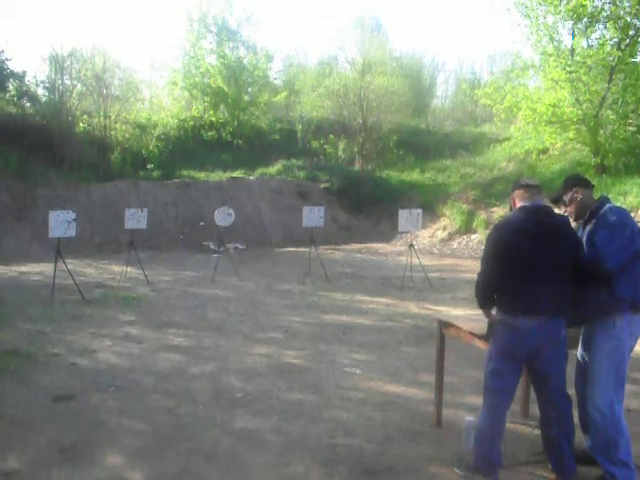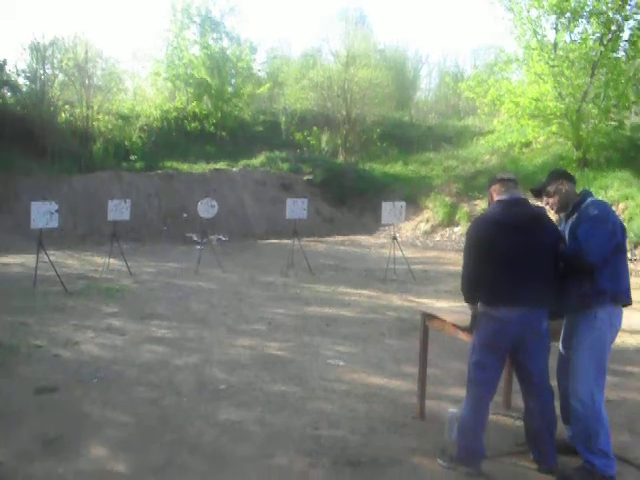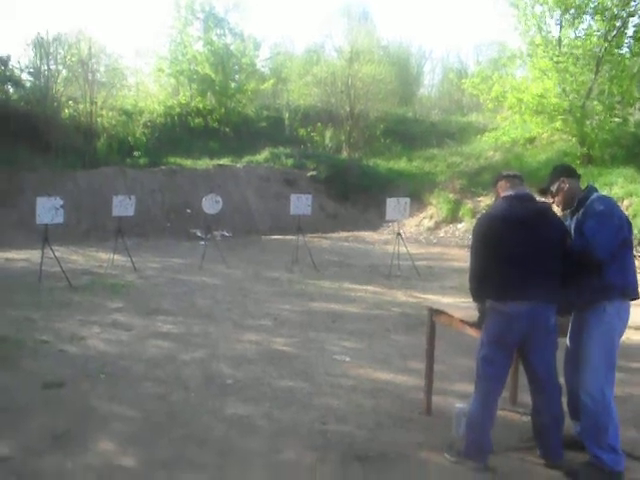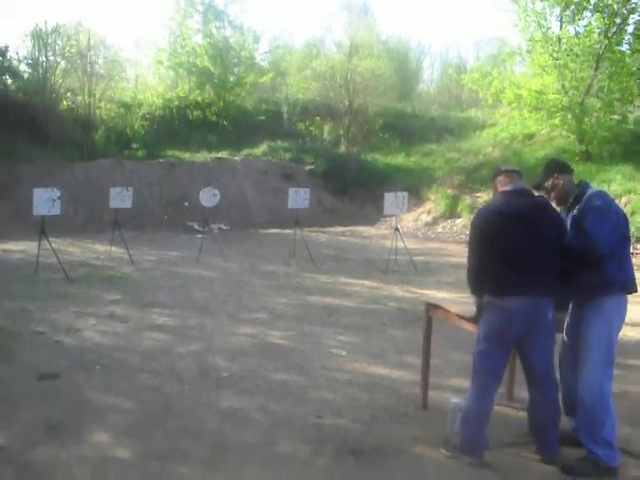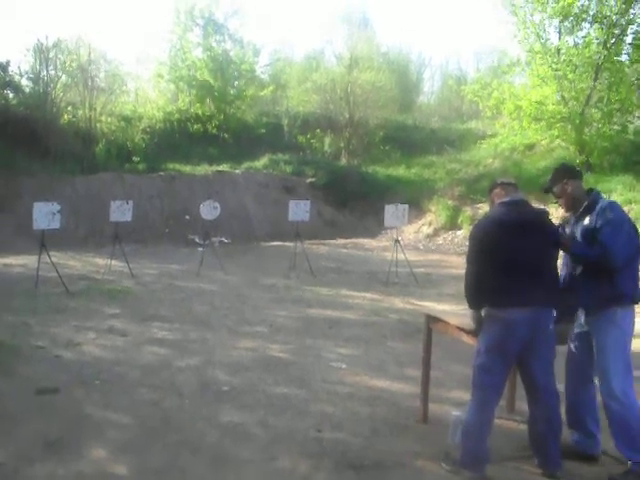
dt=0.5s
person 1, frame 1
left shoulder: (615, 219)
right shoulder: (589, 224)
left elbow: (603, 263)
right elbow: (584, 264)
right hip: (598, 316)
left knee: (603, 398)
right knee: (587, 388)
right ankle: (597, 450)
person 1, frame 2
left shoulder: (596, 213)
right shoulder: (570, 218)
left elbow: (585, 256)
right elbow: (569, 256)
left hip: (598, 309)
right hip: (579, 308)
left knee: (584, 389)
right knee: (569, 379)
right ankle: (578, 441)
person 1, frame 3
left shoulder: (601, 207)
right shoulder: (577, 213)
left elbow: (593, 250)
left hip: (607, 303)
right hip: (587, 303)
left knee: (594, 383)
right knee: (576, 373)
right ankle: (586, 436)
person 1, frame 4
left shoulder: (597, 202)
right shoulder: (571, 209)
left elbow: (595, 246)
left hip: (605, 299)
right hip: (582, 298)
left knee: (593, 378)
right knee: (571, 368)
right ankle: (581, 430)
person 1, frame 5
left shoulder: (608, 213)
right shoulder: (575, 219)
left elbow: (611, 257)
left wrist: (571, 247)
left hip: (612, 310)
right hip: (585, 309)
left knee: (614, 386)
right knee: (577, 377)
right ankle: (585, 442)
person 2, frame 1
left shoulder: (505, 229)
right shoulder: (567, 232)
left elbow: (486, 278)
right elbow: (577, 278)
left wrist: (487, 308)
left hip: (513, 322)
right hip: (554, 324)
left knee: (497, 395)
right knee: (555, 396)
person 2, frame 2
left shoulder: (483, 225)
right shoulder: (545, 224)
left elbow: (471, 273)
right elbow: (556, 270)
left wrist: (474, 303)
right wrist: (544, 306)
left hip: (496, 315)
right hip: (536, 316)
left knee: (480, 387)
right knee: (539, 389)
left ankle: (468, 456)
right ankle: (546, 458)
person 2, frame 3
left shoulder: (489, 220)
right shoulder: (552, 220)
left elbow: (478, 268)
right elbow: (564, 264)
left wrist: (480, 299)
right wrist: (551, 300)
left hip: (505, 309)
right hip: (543, 309)
left knee: (488, 382)
right knee: (546, 383)
left ankle: (475, 449)
right ankle: (553, 452)
person 2, frame 4
left shoulder: (488, 215)
right shoulder: (550, 214)
left elbow: (476, 261)
right elbow: (560, 258)
left wrist: (479, 294)
left hip: (503, 303)
right hip: (541, 304)
left knee: (485, 375)
right knee: (543, 377)
left ankle: (470, 444)
right ankle: (549, 447)
person 2, frame 5
left shoulder: (487, 225)
right shoulder: (546, 225)
left elbow: (475, 272)
right elbow: (550, 268)
left wrist: (476, 306)
left hip: (504, 314)
right hip: (541, 314)
left knee: (486, 389)
right knee: (544, 389)
